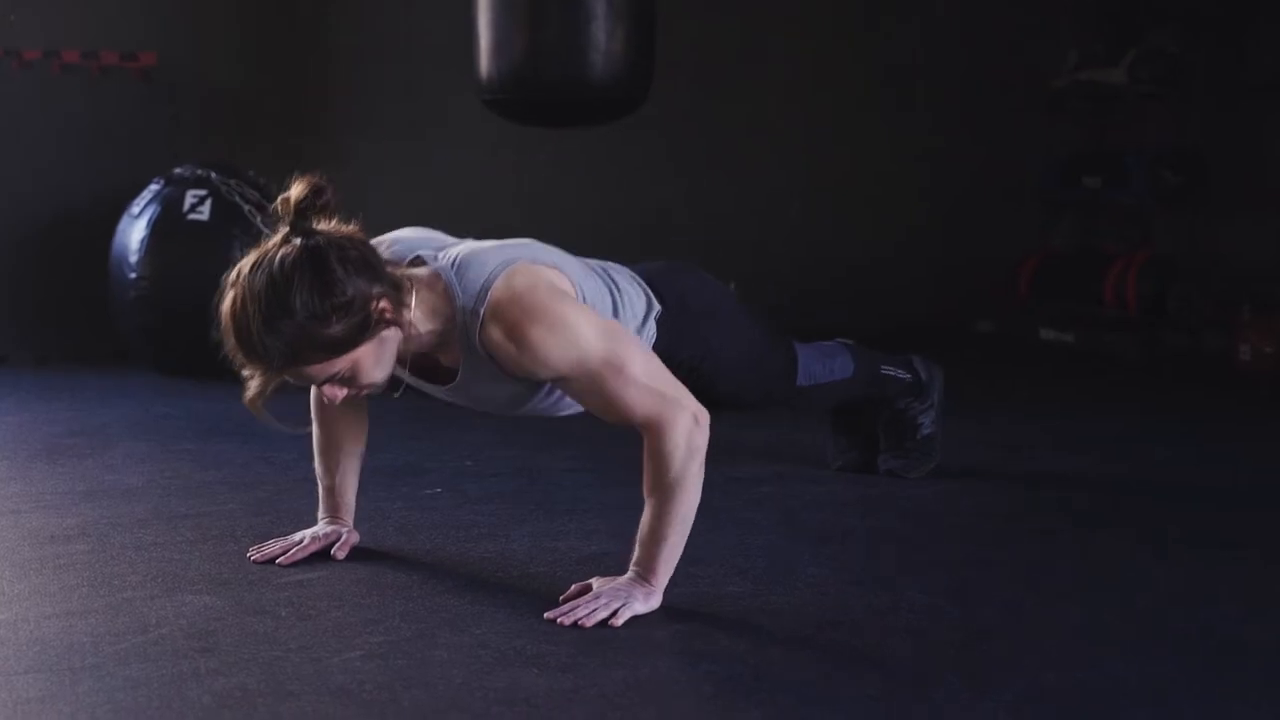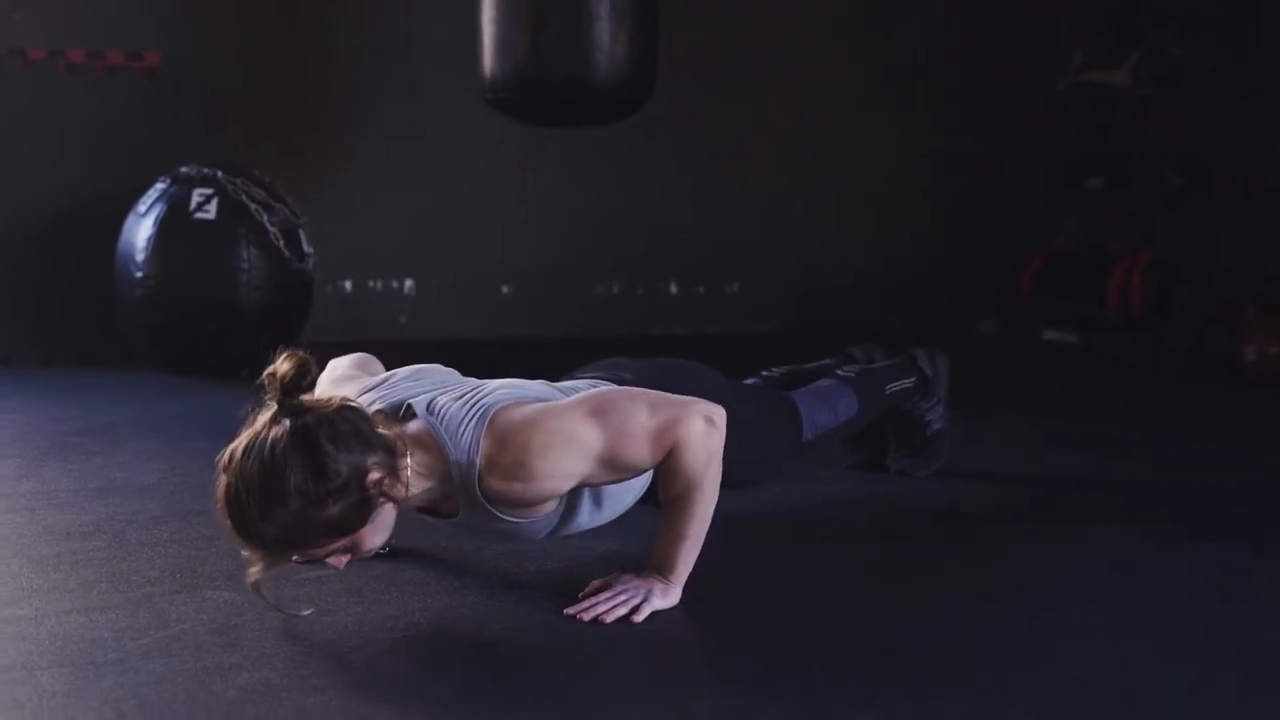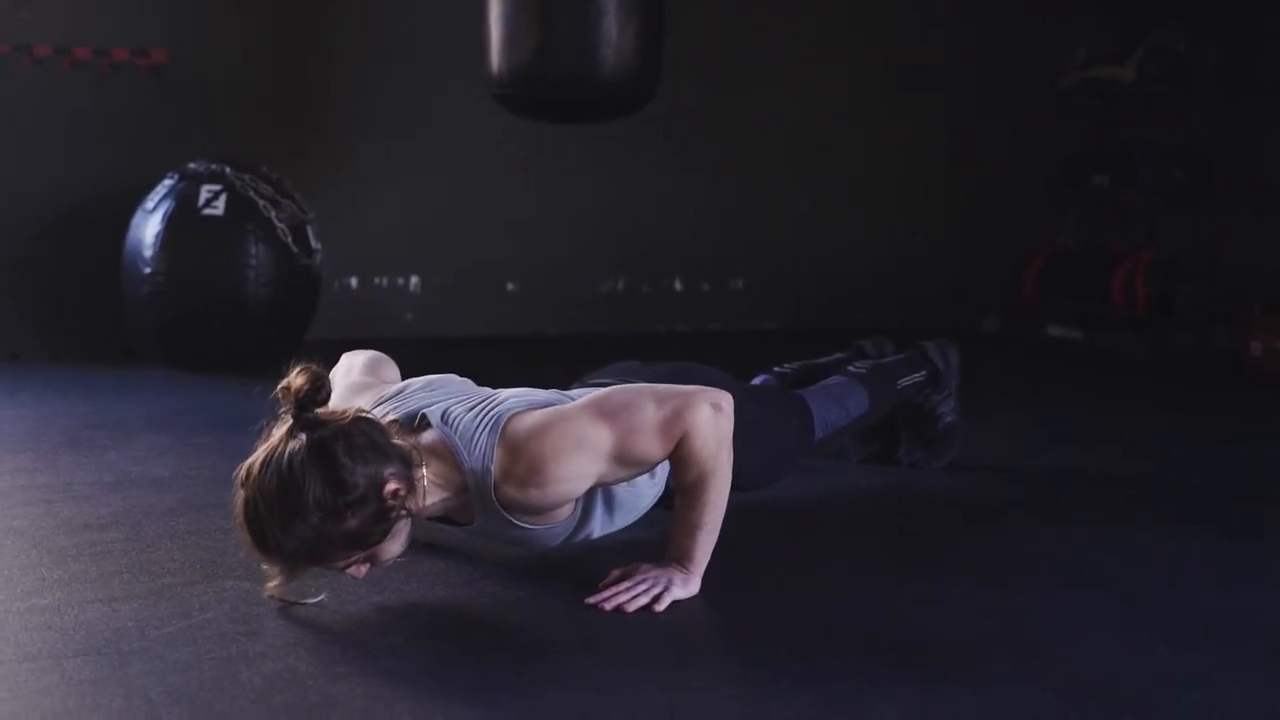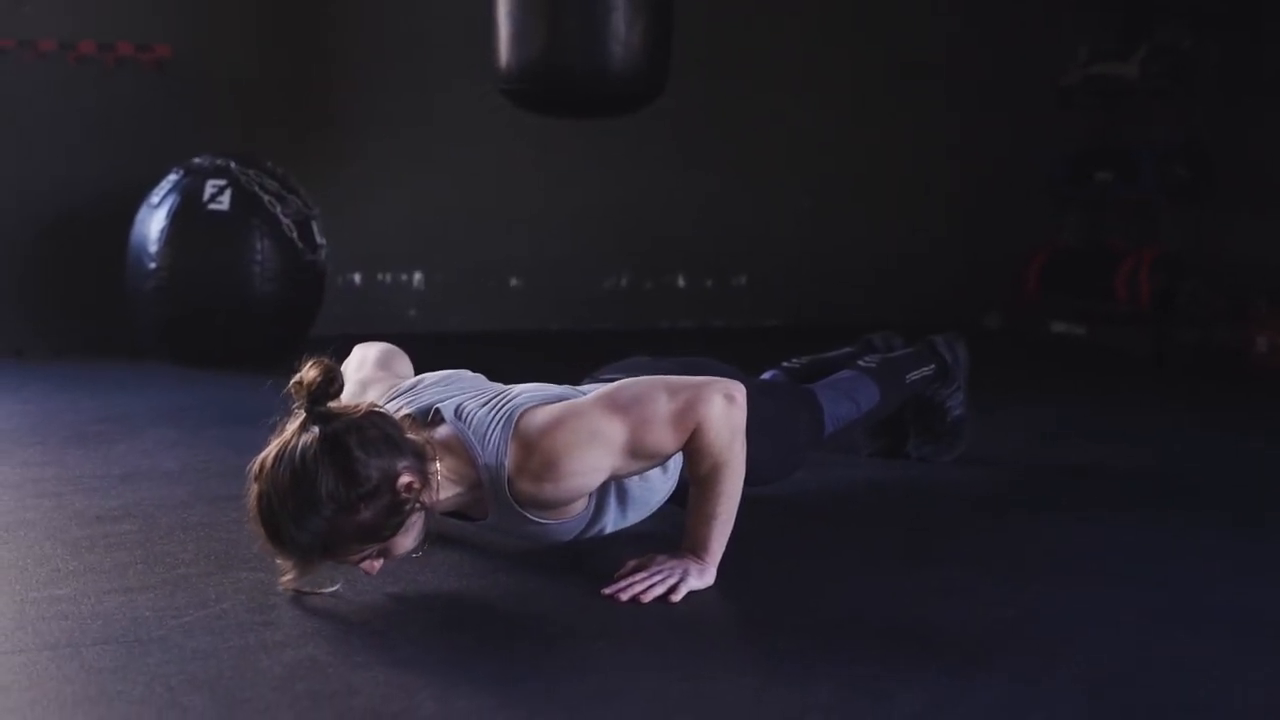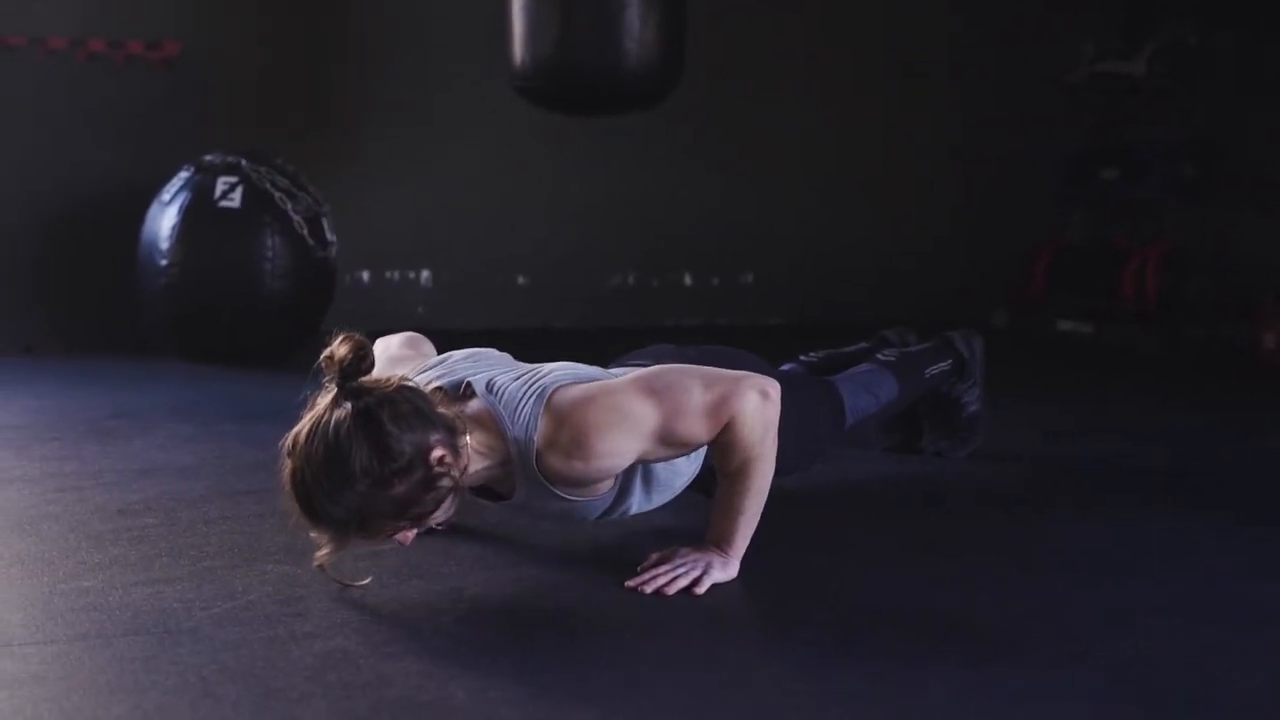
dt=1s
person 1, frame 1
left shoulder: (515, 313)
right shoulder: (359, 287)
left elbow: (681, 419)
right elbow: (340, 396)
left wrist: (646, 582)
right wrist: (336, 515)
left hip: (669, 322)
right hip: (603, 314)
left knee: (789, 373)
right knee: (789, 383)
left ankle: (906, 382)
right ankle: (857, 411)
person 1, frame 2
left shoulder: (511, 459)
right shoulder: (345, 408)
left elbow: (700, 427)
left wrist: (666, 579)
right wrist: (345, 524)
left hip: (676, 413)
right hip: (597, 398)
left knee: (793, 420)
right knee: (774, 398)
left ankle: (908, 381)
right ankle: (846, 365)
person 1, frame 3
left shoulder: (528, 470)
right shoulder: (359, 417)
left elbow: (705, 415)
right elbow: (365, 360)
left wrist: (685, 569)
right wrist: (365, 526)
left hip: (688, 418)
right hip: (611, 401)
left knee: (802, 419)
right knee: (774, 393)
left ankle: (920, 373)
right ankle: (859, 359)
person 1, frame 4
left shoulder: (542, 464)
right shoulder: (372, 416)
left elbow: (720, 404)
right elbow: (377, 351)
left wrist: (701, 560)
right wrist: (384, 520)
left hip: (697, 416)
right hip: (620, 395)
left knee: (813, 413)
right knee: (782, 387)
left ankle: (929, 367)
right ankle: (867, 353)
person 1, frame 5
left shoulder: (571, 438)
right shoulder: (402, 395)
left elbow: (753, 399)
right elbow: (400, 342)
left wrist: (725, 552)
right wrist: (422, 502)
left hip: (730, 395)
right hip: (647, 381)
left knee: (833, 404)
right knee: (818, 384)
left ankle: (945, 363)
right ankle: (886, 350)
